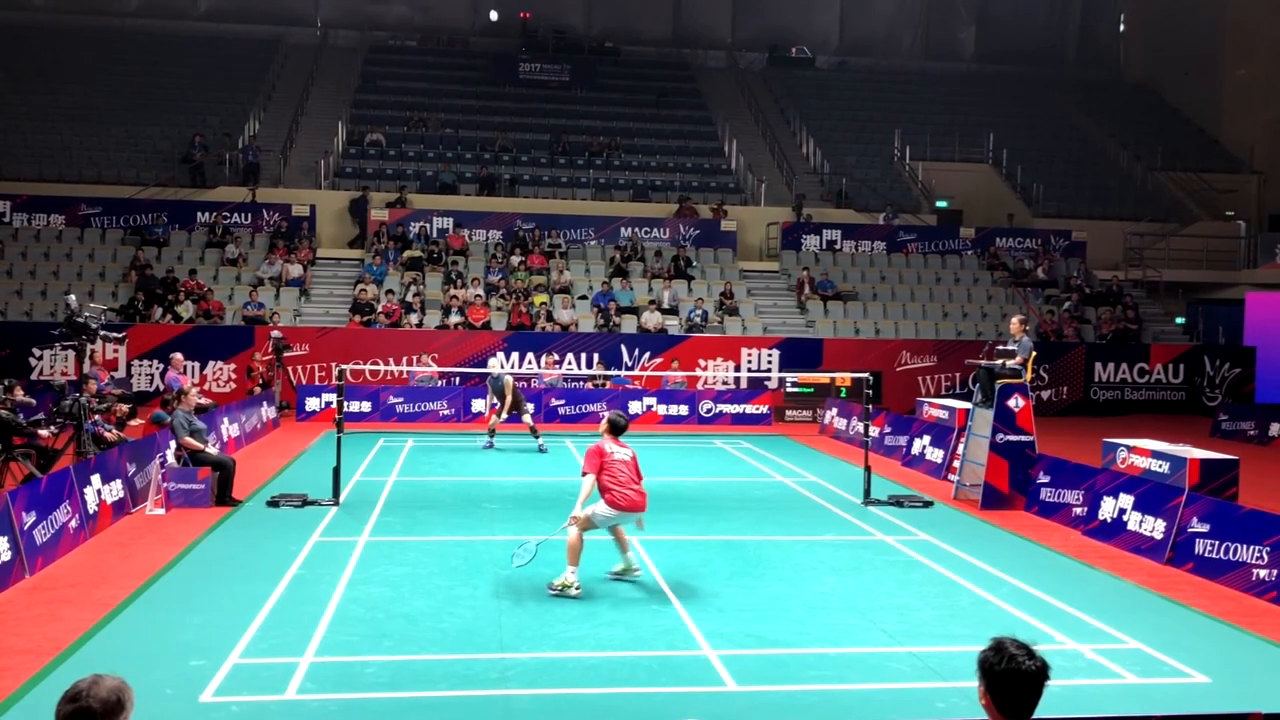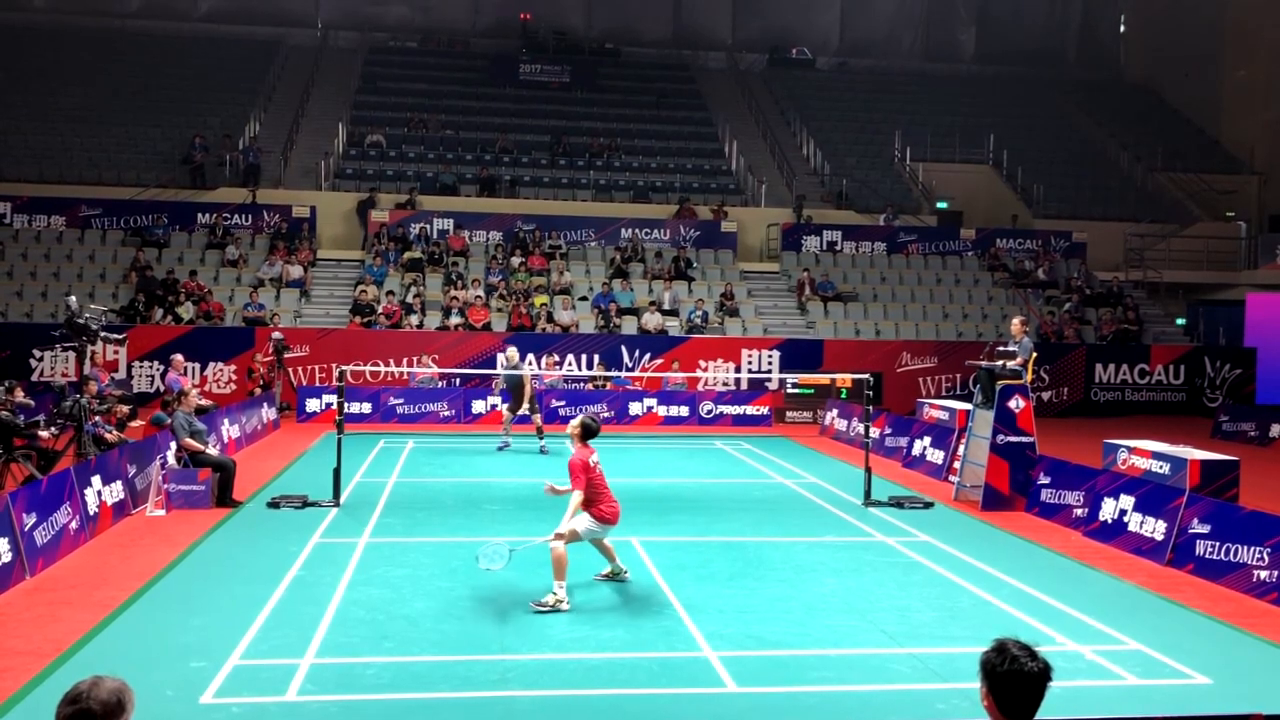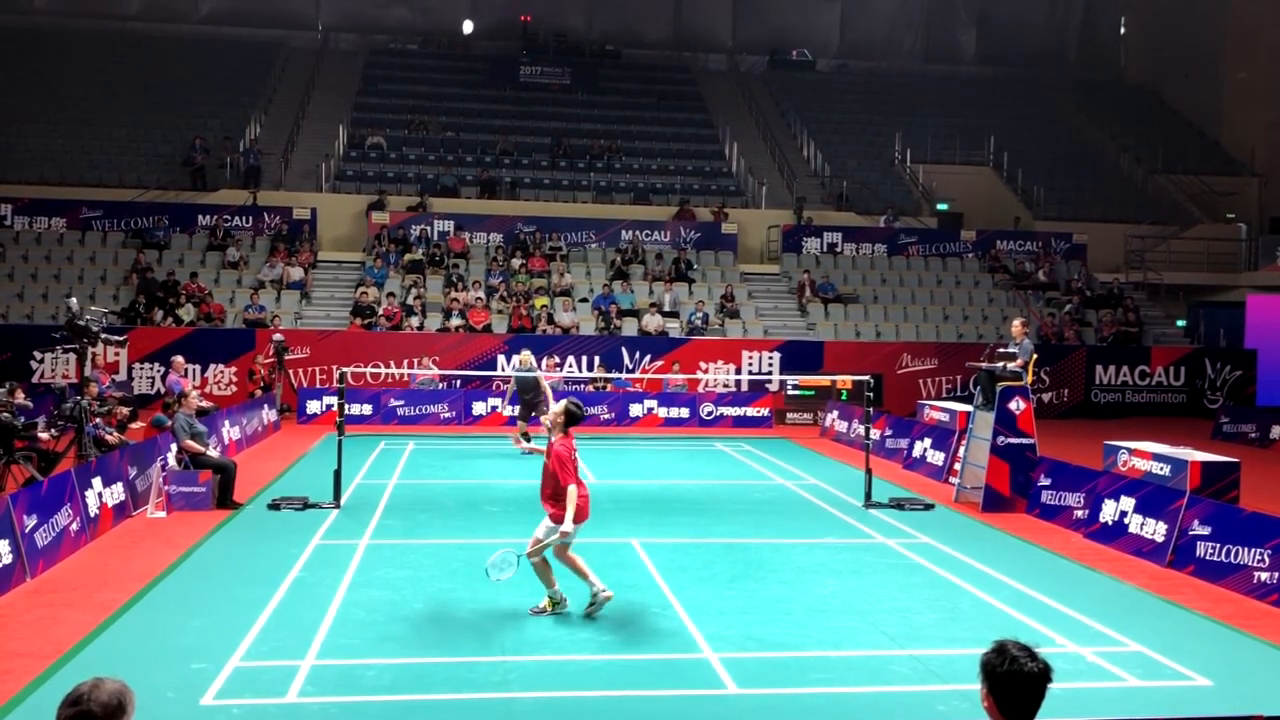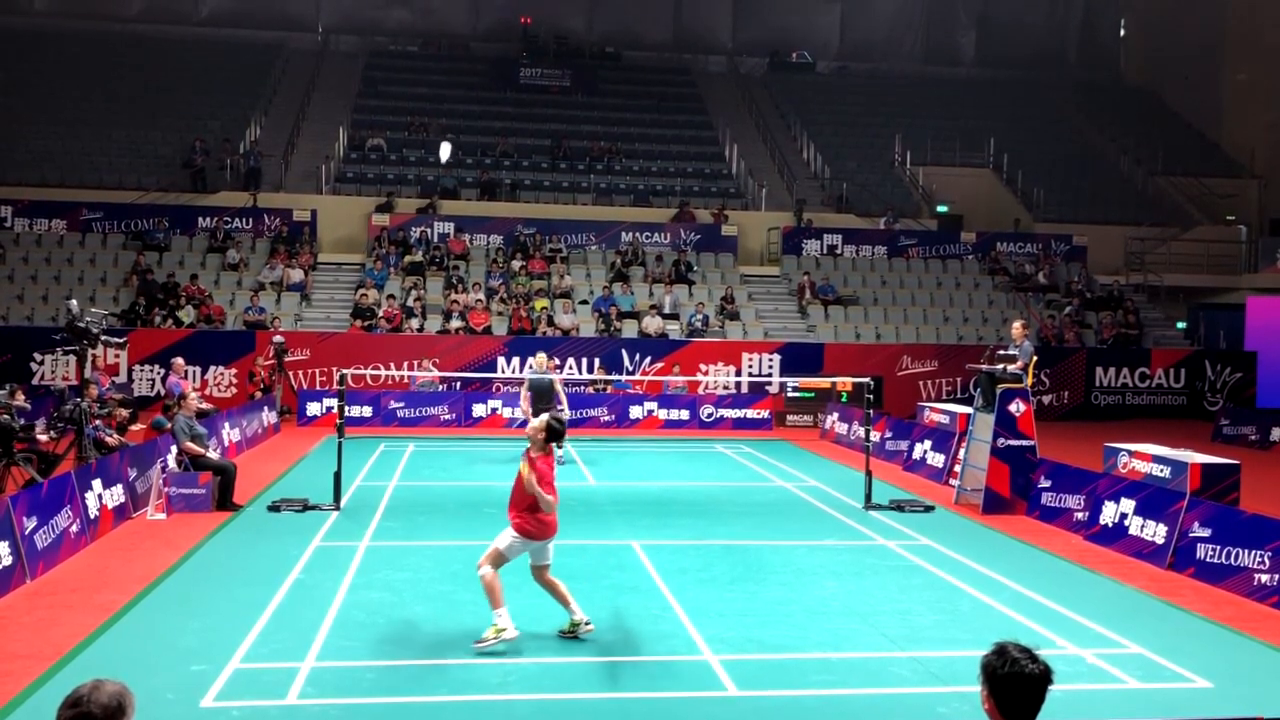
dt=1s
person 1, frame 1
left shoulder: (597, 448)
right shoulder: (629, 451)
left elbow: (590, 479)
left wrist: (578, 507)
left hip: (618, 503)
right hip: (639, 503)
left knee: (576, 527)
right knee: (612, 522)
left ankle: (571, 582)
right ankle: (629, 565)
person 1, frame 2
left shoulder: (577, 459)
right shoulder: (589, 452)
left elbow: (579, 494)
left wrist: (564, 524)
right wrist: (562, 490)
left hip: (600, 514)
right hip: (610, 509)
left knee: (557, 540)
right knee: (594, 536)
left ankle: (559, 597)
right ankle: (618, 570)
person 1, frame 3
left shoulder: (560, 449)
right shoulder: (563, 437)
left elbow: (571, 487)
left wrist: (568, 521)
right wrist: (529, 446)
left hip: (564, 511)
right hip: (577, 507)
left knee: (534, 551)
right knee: (561, 552)
left ankle: (555, 599)
right ankle: (598, 589)
person 1, frame 4
left shoulder: (541, 467)
right shoulder: (540, 448)
left elbow: (551, 507)
right elbow: (531, 437)
left wrist: (535, 489)
right wrist: (529, 417)
left hip: (527, 527)
right hip: (542, 527)
left knee: (486, 565)
right knee: (542, 576)
left ankle: (502, 625)
right ankle: (579, 619)
